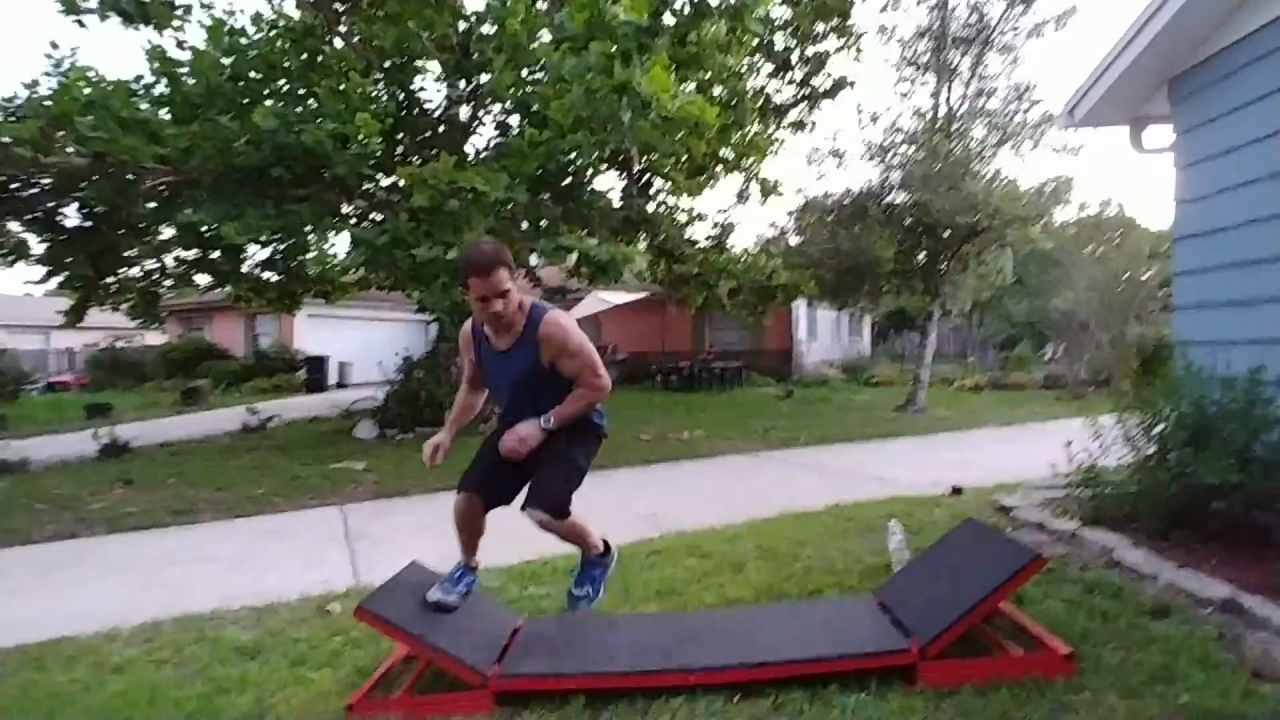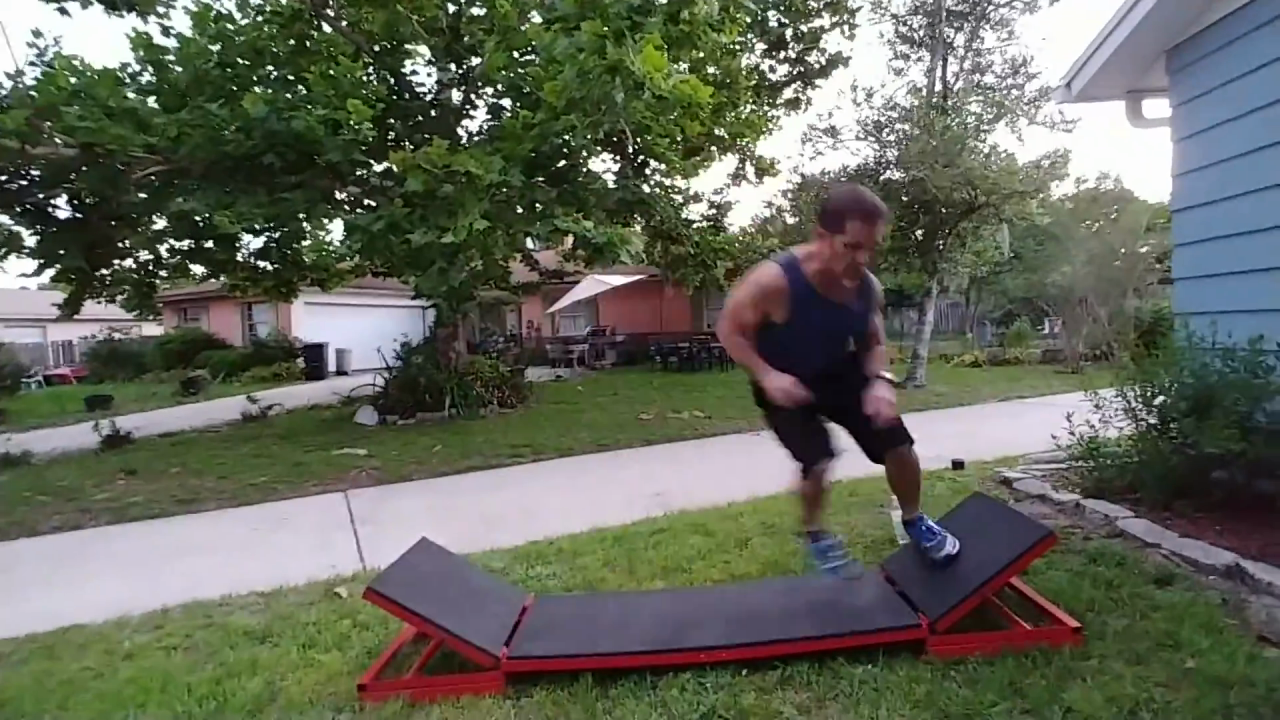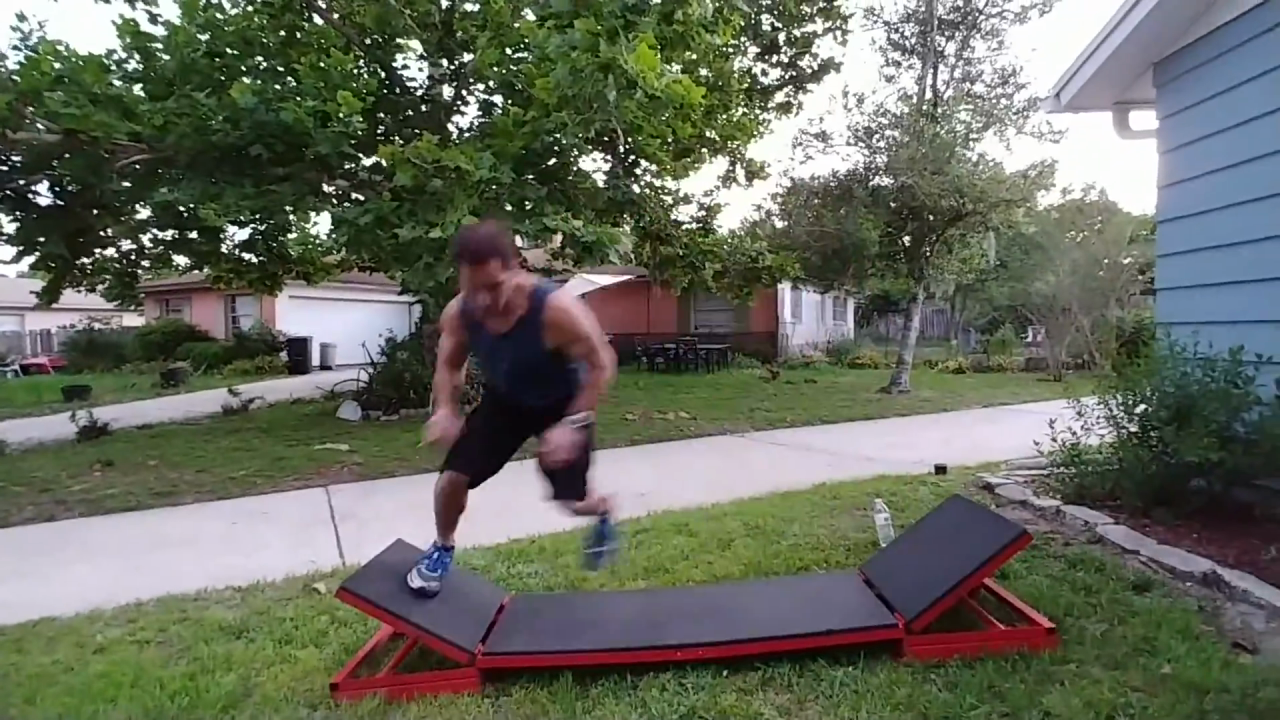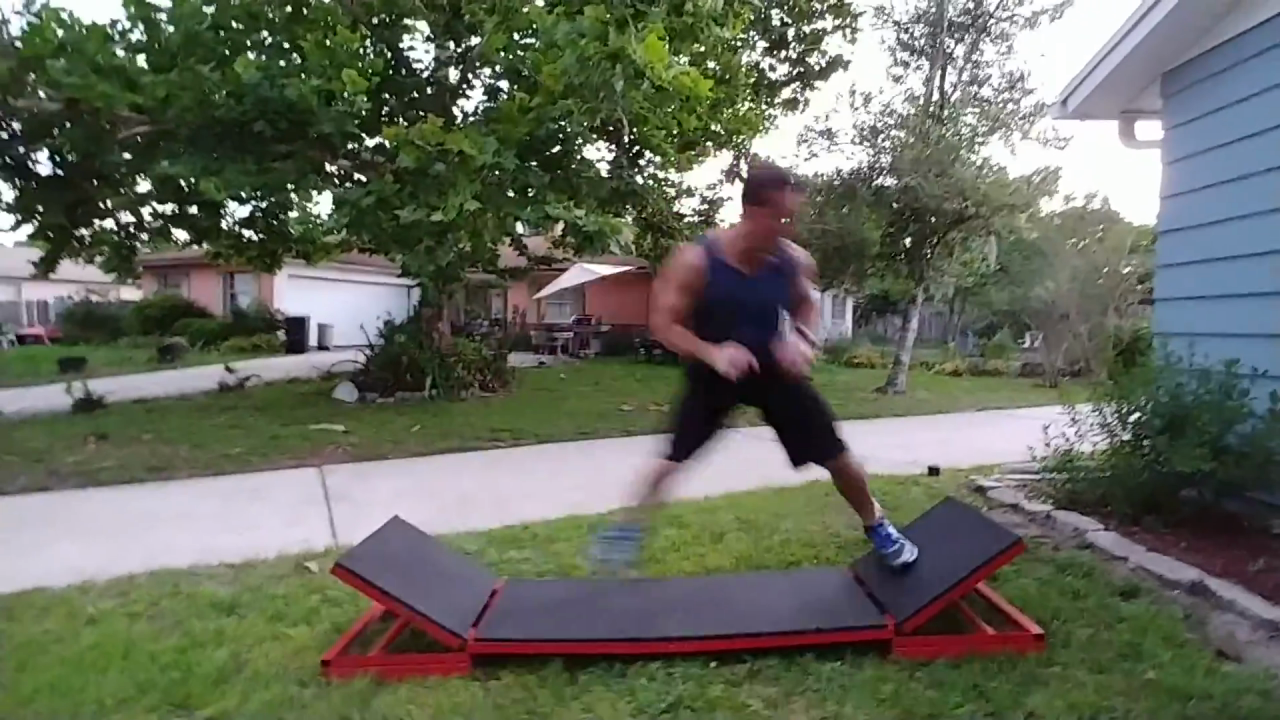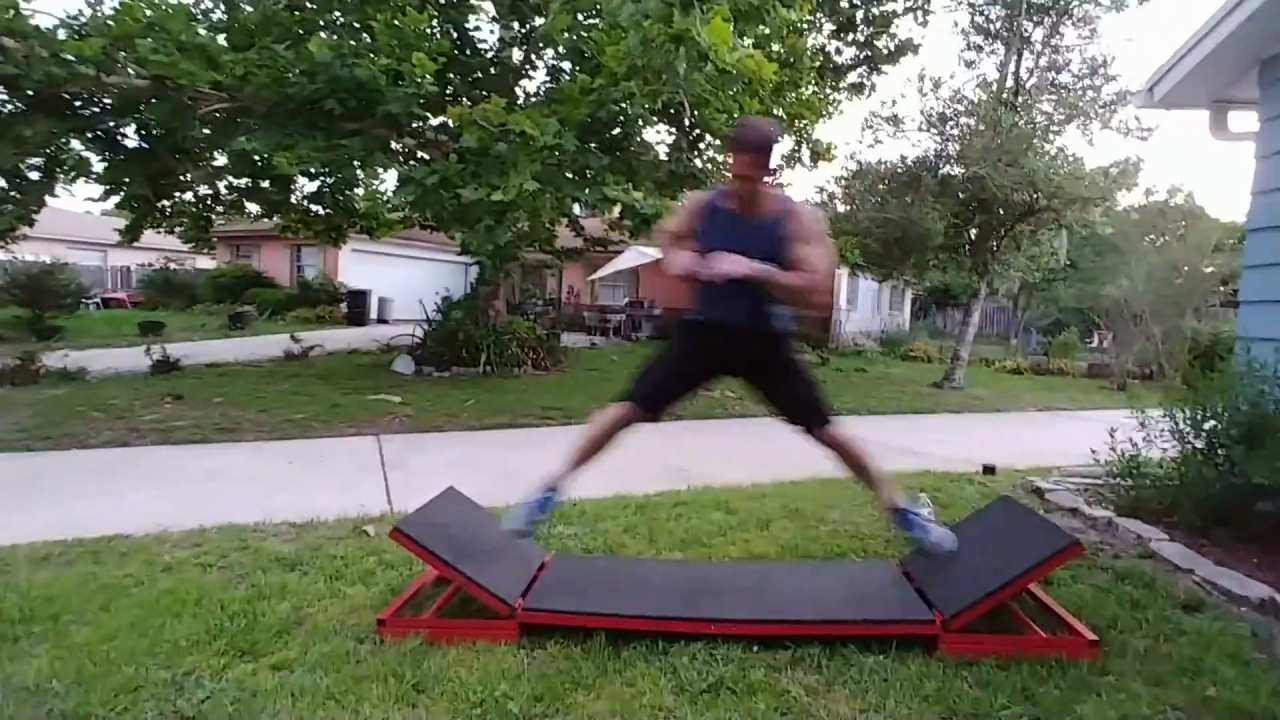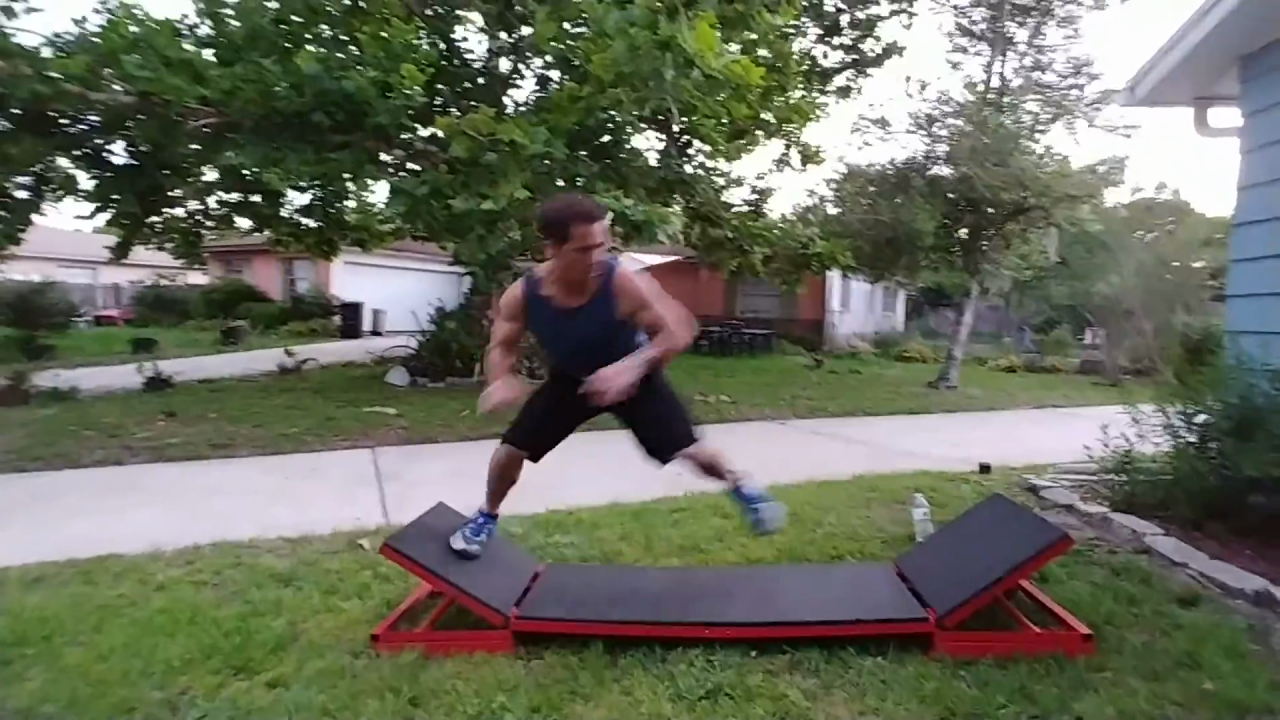
dt=0.7s
person 1, frame 1
left shoulder: (552, 327)
right shoulder: (472, 334)
left elbow: (598, 385)
right elbow: (473, 388)
left wrist: (543, 425)
right wrist: (447, 433)
left hip: (573, 425)
right hip: (519, 425)
left knee: (544, 511)
right knee: (469, 495)
left ankle: (596, 552)
right ankle: (468, 566)
person 1, frame 2
left shoulder: (867, 287)
right shoulder: (773, 280)
left elbow: (873, 341)
right elbow: (730, 329)
left wrist: (880, 381)
right wrist: (768, 376)
left hip: (836, 375)
right hip: (783, 383)
left knee: (898, 447)
right knee: (818, 462)
left ankle: (914, 521)
right ankle: (815, 534)
person 1, frame 3
left shoulder: (556, 308)
right shoulder: (458, 313)
left elbow: (602, 365)
right elbow: (449, 362)
left wrist: (574, 424)
right wrist: (445, 409)
left hip: (561, 403)
right hip: (504, 402)
left knee: (571, 501)
right knee: (453, 478)
left ankle: (601, 511)
right ankle: (442, 548)
person 1, frame 4
left shoulder: (793, 260)
right shoulder: (696, 260)
left elbow: (805, 306)
right elbow: (663, 325)
left wrist: (804, 340)
right wrist: (712, 353)
left hip: (771, 367)
right hip: (715, 370)
left knee: (835, 453)
right knee: (679, 455)
left ankle: (876, 526)
right ankle: (634, 524)
person 1, frame 5
left shoulder: (799, 220)
right shoulder: (700, 205)
left elbow: (819, 295)
right elbow: (663, 238)
left wrist: (758, 272)
right wrist: (675, 257)
left hip: (761, 339)
right hip: (701, 332)
left knee: (824, 430)
right knee: (628, 409)
left ankle: (897, 506)
right ankle: (554, 488)
person 1, frame 6
left shoulder: (622, 281)
right shoulder: (521, 295)
left elbow: (680, 329)
right elbow: (500, 348)
left wrist: (634, 364)
right wrist: (500, 381)
left hip: (631, 375)
right hip: (570, 381)
left knee: (690, 449)
right knee: (511, 450)
left ankle: (737, 486)
right ankle: (486, 516)
